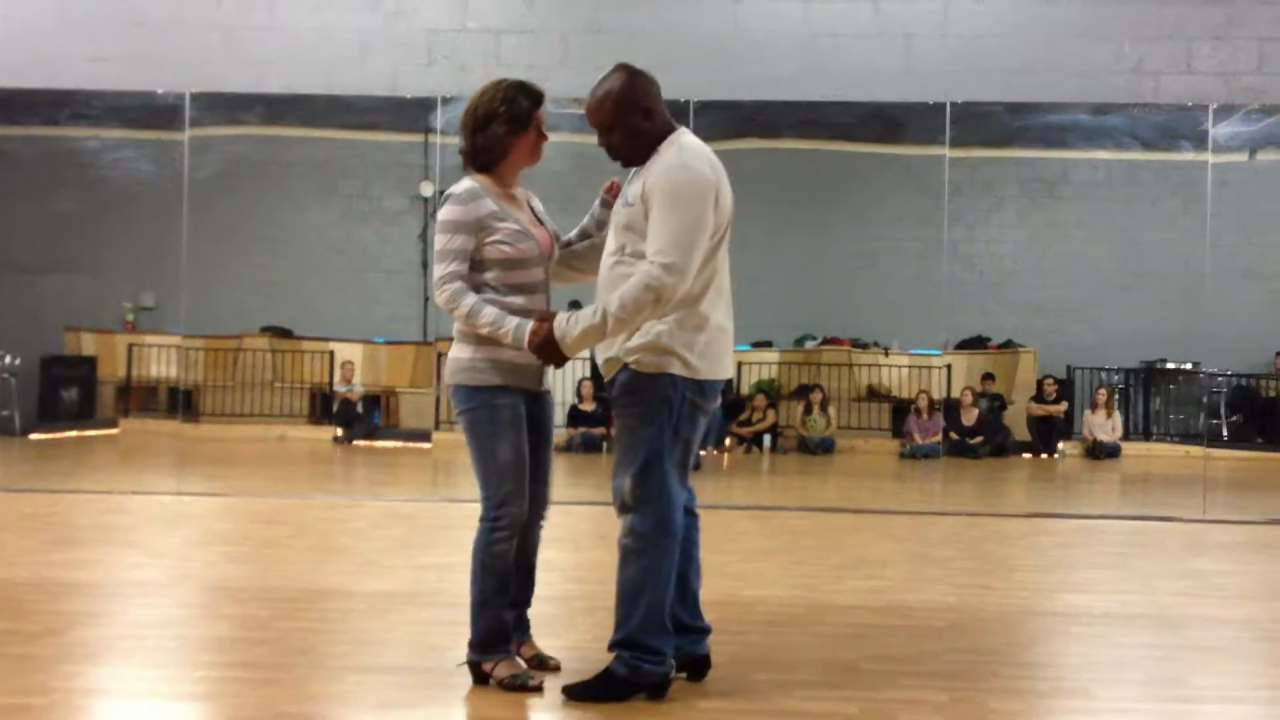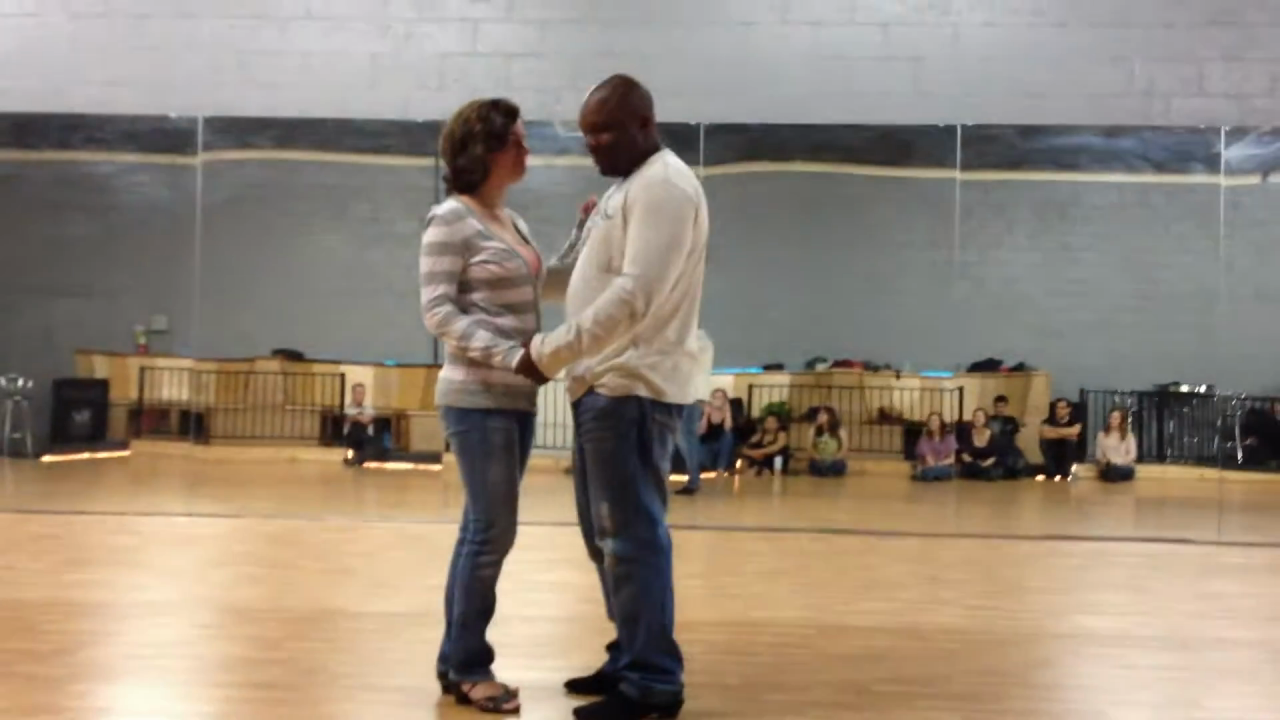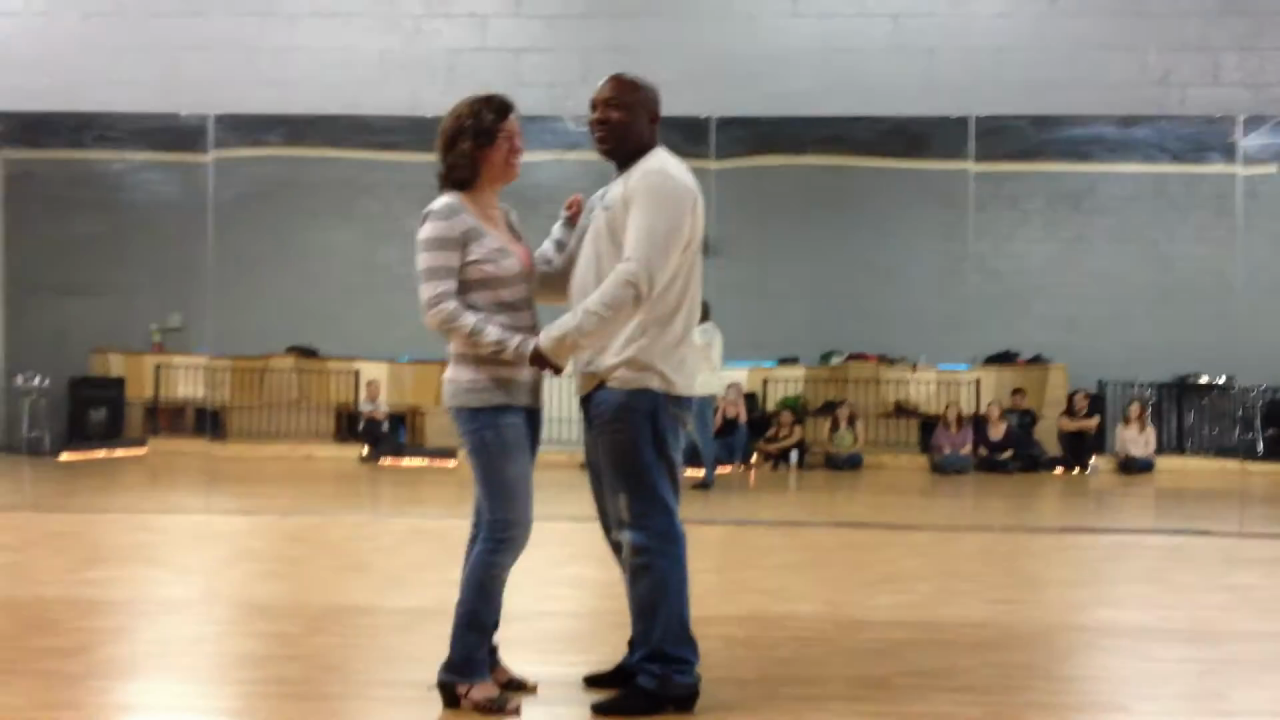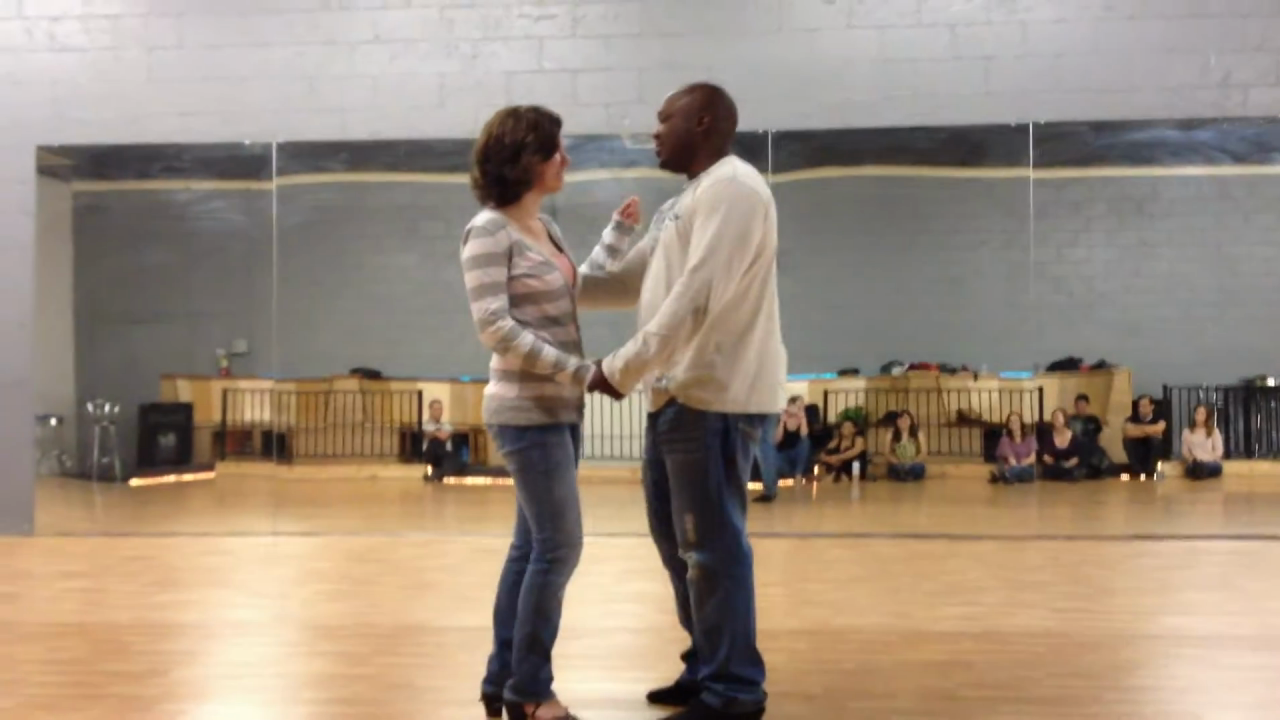
dt=1s
person 1, frame 1
left shoulder: (682, 168)
right shoulder: (659, 168)
left elbow: (663, 279)
left wrist: (570, 332)
right wrist: (573, 330)
left hip: (667, 364)
right hip: (658, 361)
left knee: (647, 508)
right knee: (669, 505)
left ankle: (642, 660)
right ankle: (684, 642)
person 1, frame 2
left shoulder: (664, 186)
right shoulder: (630, 187)
left elbow: (635, 297)
left wrist: (550, 351)
right wrist: (557, 352)
left hip: (634, 388)
right hip: (606, 384)
left knee: (632, 535)
right knee: (609, 533)
right ankle: (631, 660)
person 1, frame 3
left shoulder: (660, 179)
right shoulder: (624, 185)
left elbow: (635, 282)
left wrist: (558, 341)
left hip: (641, 383)
right hip: (613, 379)
left knee: (647, 529)
right knee: (628, 529)
right ankle: (648, 656)
person 1, frame 4
left shoulder: (731, 188)
right shoulder: (695, 197)
left elbow: (696, 298)
right elbow: (637, 279)
left wrist: (620, 369)
left hip: (716, 399)
right hip: (682, 395)
left knee: (711, 546)
right knee: (677, 538)
right ankle: (707, 666)
person 2, frame 1
left shoulder: (528, 202)
right shoulder: (466, 199)
left elbow: (568, 265)
right elbow: (448, 289)
left wrist: (605, 210)
right wrist: (520, 331)
left hip: (529, 378)
right hip: (486, 375)
left knee: (531, 508)
right knee: (505, 509)
left ankle: (513, 631)
right ankle: (488, 647)
person 2, frame 2
left shoulder: (511, 221)
right shoulder: (451, 219)
left elbow: (543, 287)
right elbow: (438, 311)
right wrist: (510, 355)
left hip: (516, 397)
right hip: (477, 397)
left knee: (484, 530)
right knee: (492, 531)
left ankle: (456, 659)
right ankle: (469, 667)
person 2, frame 3
left shoulder: (502, 215)
right shoulder: (446, 215)
right elbow: (439, 309)
left wrist: (567, 227)
right wrist: (524, 348)
left hip: (520, 392)
right hip: (484, 394)
left knee: (495, 528)
right knee: (508, 528)
left ankle: (482, 656)
right ankle: (463, 670)
person 2, frame 4
left shoulder: (544, 227)
right shoulder: (488, 231)
left elbow: (578, 294)
right elbow: (495, 328)
left wrist: (620, 232)
right wrist: (581, 371)
left hip: (557, 410)
right hip: (526, 411)
left knee: (531, 547)
right knee: (559, 546)
